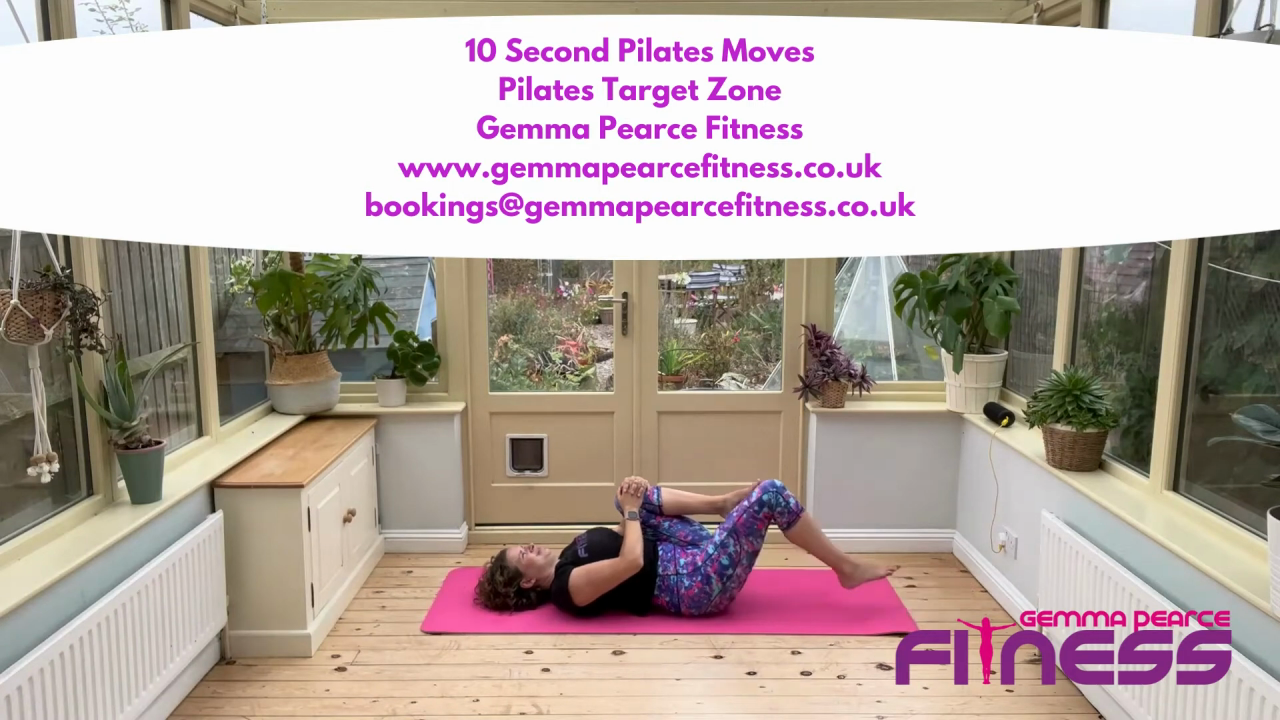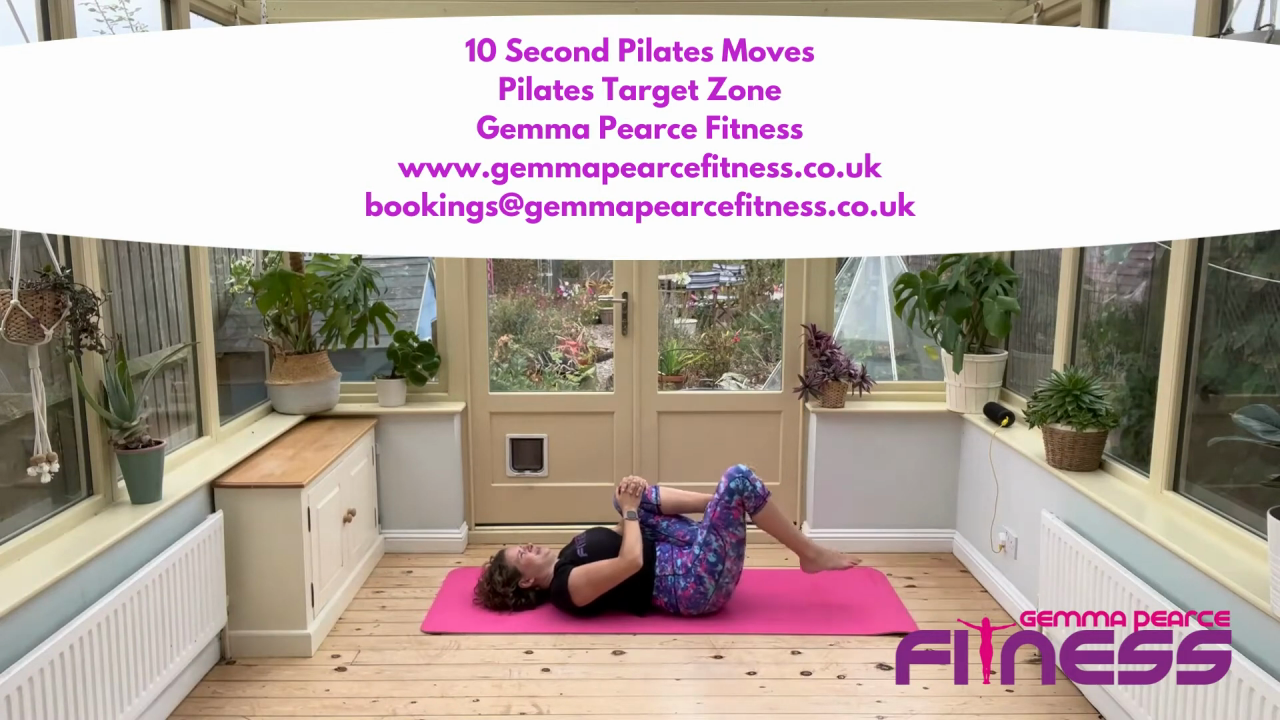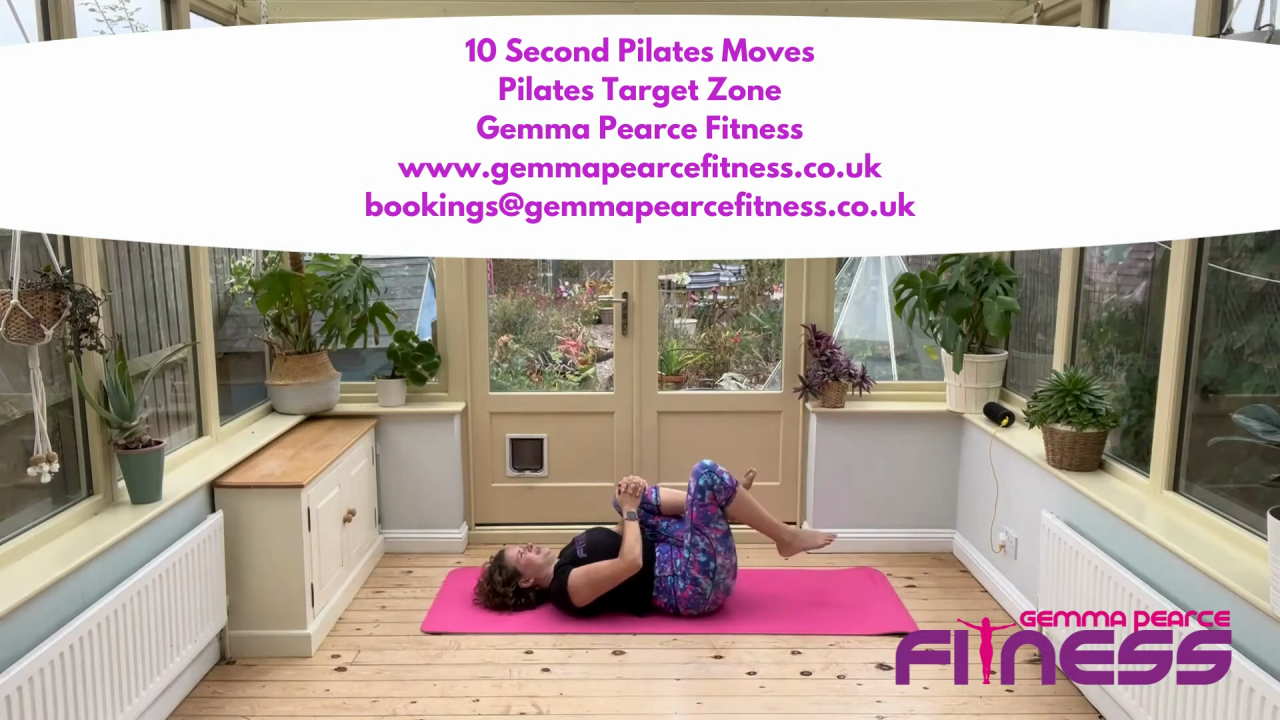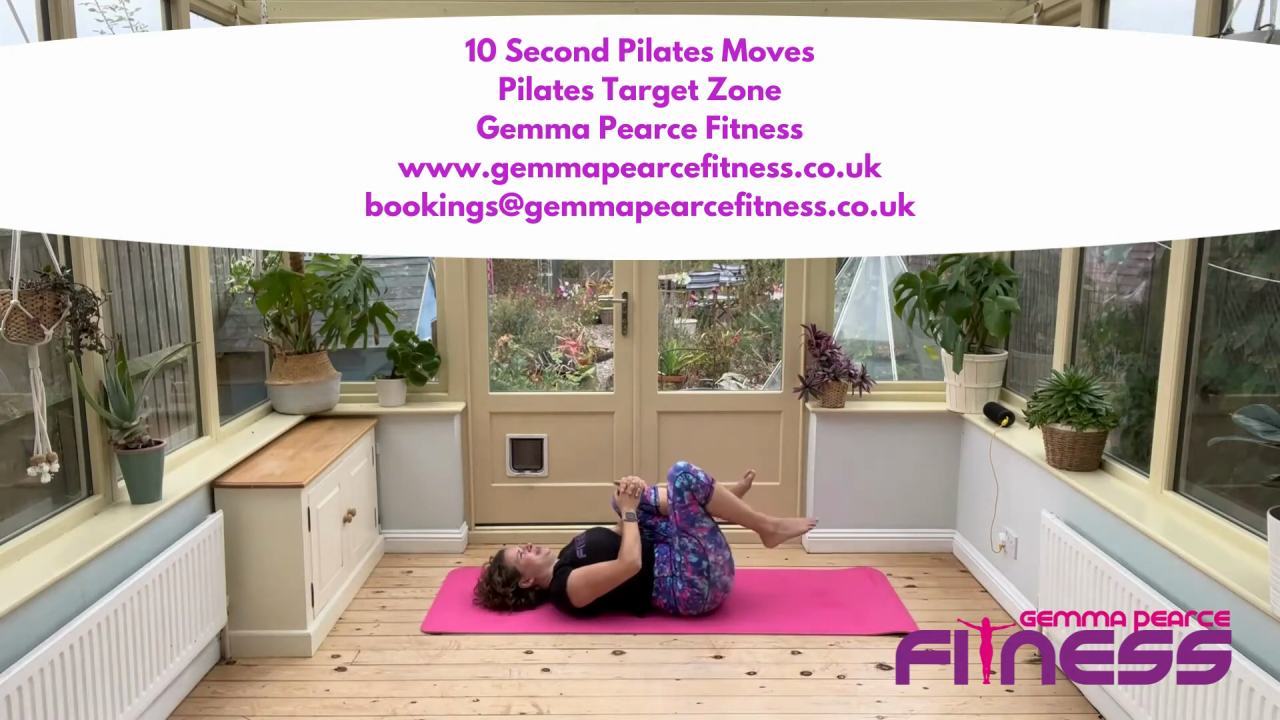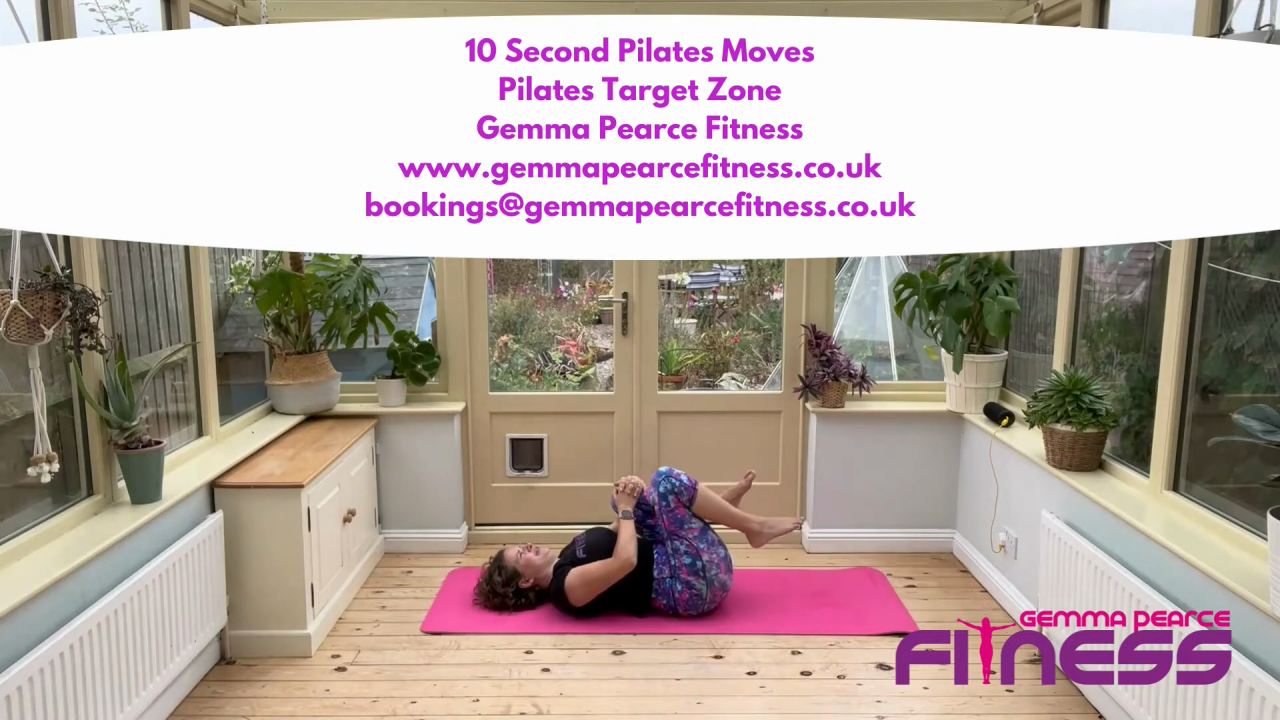
dt=0.2s
person 1, frame 1
left shoulder: (568, 560)
right shoulder: (571, 587)
left elbow: (621, 539)
right elbow: (633, 561)
left wrist: (632, 505)
right wrist: (630, 510)
left hip: (686, 559)
right hip: (697, 586)
left knee: (642, 499)
right knee: (771, 492)
left ankle: (723, 503)
right ankle: (845, 568)
person 1, frame 2
left shoulder: (566, 558)
right shoulder: (568, 587)
left elbow: (620, 538)
right elbow: (631, 562)
left wrist: (630, 505)
right wrist: (629, 510)
left hip: (682, 559)
right hip: (695, 586)
left knee: (638, 498)
right knee: (739, 477)
left ankle: (731, 501)
right ankle: (808, 554)
person 1, frame 3
left shoulder: (568, 558)
right shoulder: (569, 587)
left elbow: (620, 539)
right elbow: (631, 562)
left wrist: (631, 503)
right wrist: (630, 509)
left hip: (675, 561)
right hip: (694, 588)
left knee: (634, 497)
right knee: (706, 472)
left ankle: (729, 501)
right ankle: (785, 537)
person 1, frame 4
left shoulder: (567, 558)
right shoulder: (568, 588)
left elbow: (620, 539)
right elbow: (630, 564)
left wrist: (629, 503)
right wrist: (629, 510)
left hip: (670, 561)
right hip: (693, 589)
left knee: (634, 498)
right knee: (682, 474)
left ankle: (722, 502)
right ankle: (767, 527)
person 1, frame 5
left shoulder: (567, 558)
right shoulder: (567, 588)
left elbow: (619, 534)
right elbow: (625, 561)
left wrist: (629, 501)
right wrist: (627, 508)
right hip: (695, 588)
left knee: (641, 492)
right knee: (666, 480)
left ankle: (722, 505)
right ankle: (754, 526)
